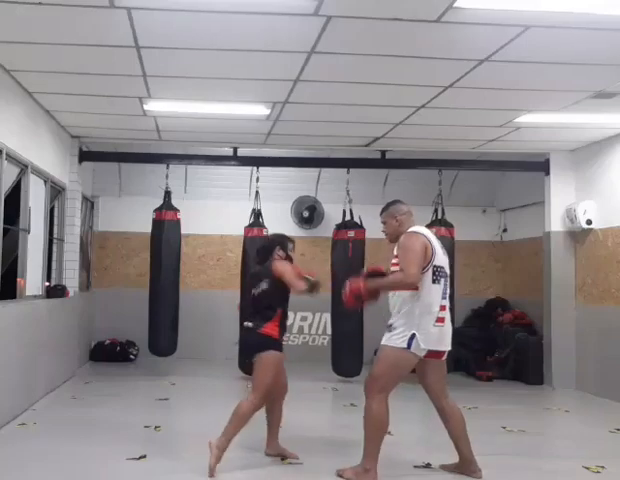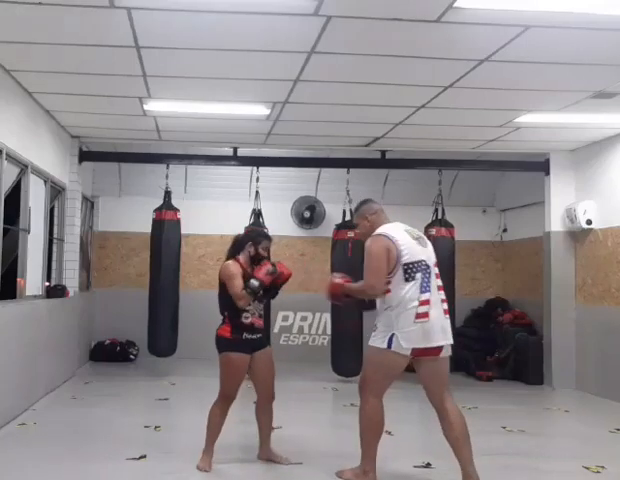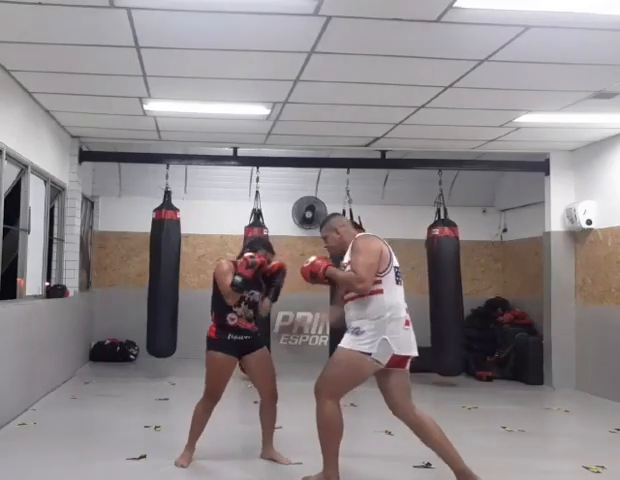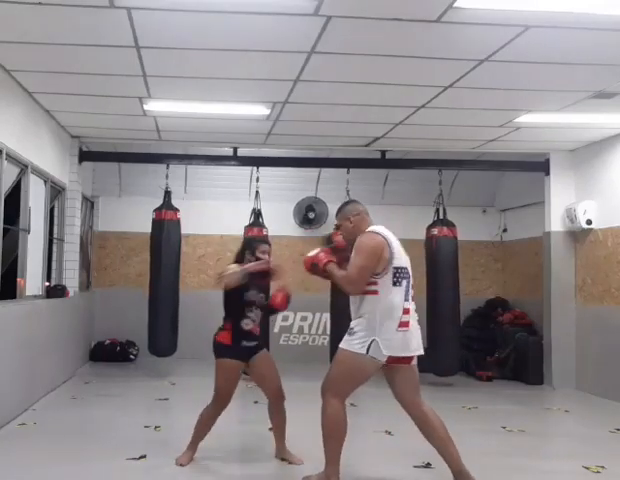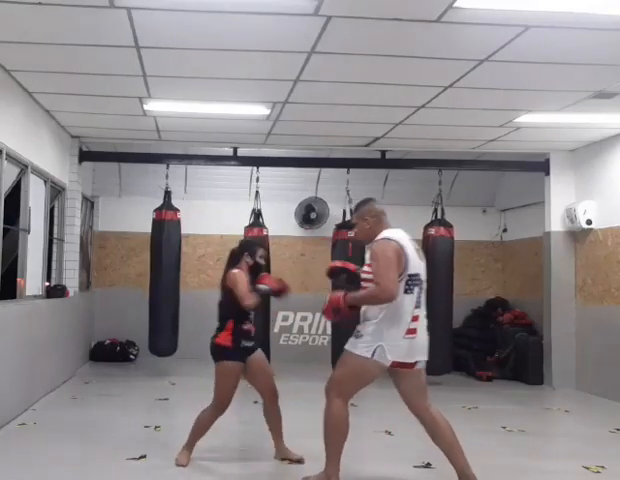
dt=0.7s
person 1, frame 1
left shoulder: (412, 237)
right shoulder: (430, 240)
left elbow: (409, 278)
left wrist: (368, 286)
right wrist: (379, 283)
left hip: (413, 328)
right hip: (435, 329)
left knee: (375, 390)
right knee: (440, 397)
person 1, frame 2
left shoulder: (379, 240)
right shoulder: (418, 236)
left elbow: (374, 288)
left wrist: (345, 286)
right wrist: (360, 288)
left hip: (402, 327)
right hip: (437, 325)
left knee: (370, 393)
right knee: (442, 401)
person 1, frame 3
left shoulder: (364, 242)
right shoulder: (363, 251)
left elbow: (361, 283)
right elbow: (344, 304)
left wrist: (327, 271)
left hip: (378, 334)
right hip: (396, 337)
left knee: (325, 393)
right knee: (407, 411)
person 1, frame 4
left shoulder: (369, 239)
right shoulder: (387, 239)
left elbow: (353, 285)
left wrist: (325, 263)
right wrist: (332, 264)
left hip: (375, 332)
right hip: (403, 334)
left knee: (332, 393)
right knee: (415, 405)
person 1, frame 5
left shoulder: (384, 245)
right shoulder: (405, 242)
left elbow: (386, 292)
left wrist: (345, 300)
left hip: (382, 336)
right hip: (410, 339)
left knee: (336, 394)
right knee: (423, 408)
person 2, frame 1
left shoulder: (259, 273)
right shoulder: (280, 266)
right elbow: (300, 288)
right wrist: (309, 282)
left hip: (255, 334)
right hip: (266, 336)
left knee: (279, 390)
right knee: (259, 396)
left ankle: (272, 445)
right ankle: (220, 444)
person 2, frame 2
left shoulder: (255, 269)
right shoulder: (231, 267)
right elbow: (241, 301)
left wrist: (273, 286)
right wrist: (260, 279)
left hip: (258, 338)
right hip: (233, 339)
left knee: (267, 395)
right knee: (226, 398)
left ankle: (265, 449)
right ankle: (207, 453)
person 2, frame 3
left shoulder: (258, 278)
right shoulder: (225, 266)
left elbow: (262, 311)
right elbow: (230, 298)
left wrist: (275, 284)
right wrist: (245, 273)
left hip: (252, 339)
right hip: (223, 338)
left knee: (270, 395)
right knee: (211, 397)
left ankle: (268, 448)
right ankle: (189, 449)
person 2, frame 4
left shoulder: (258, 279)
right shoulder: (235, 271)
right elbow: (226, 281)
left wrist: (277, 302)
right wrist: (257, 268)
left hip: (253, 344)
right hip: (230, 344)
left knee: (277, 396)
right knee: (220, 403)
left ankle: (281, 448)
right ankle: (190, 449)
person 2, frame 5
left shoulder: (246, 278)
right shoulder: (236, 274)
right elbow: (249, 303)
left wrist: (262, 289)
right wrist: (268, 289)
left hip: (246, 344)
right hip: (228, 346)
left knee: (271, 394)
right knee: (220, 405)
left ankle: (280, 448)
right ankle: (187, 448)
